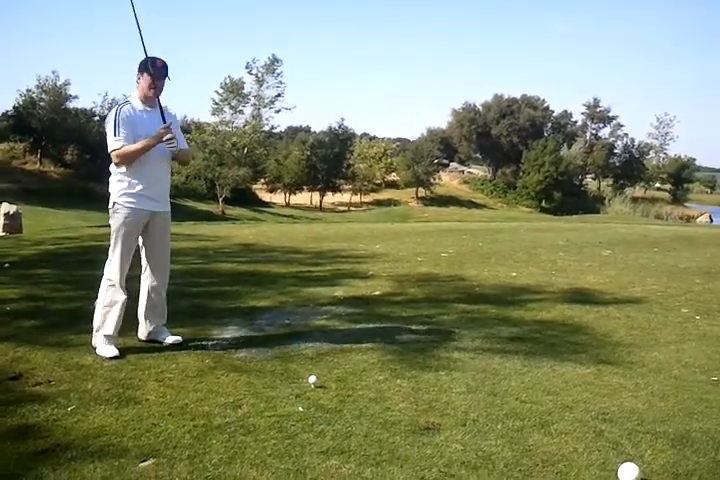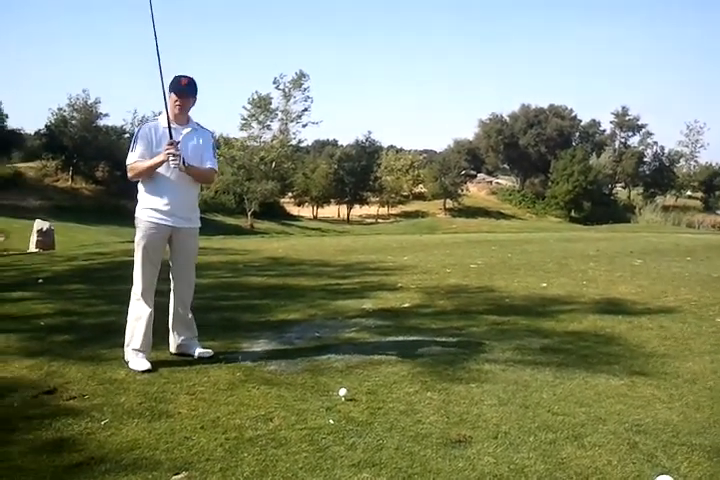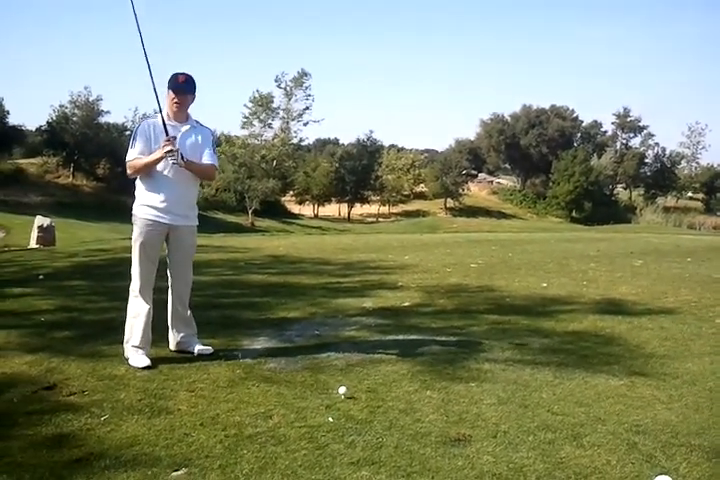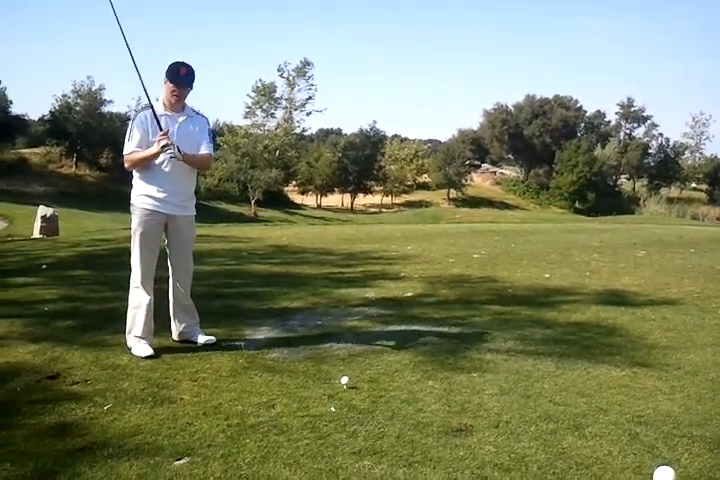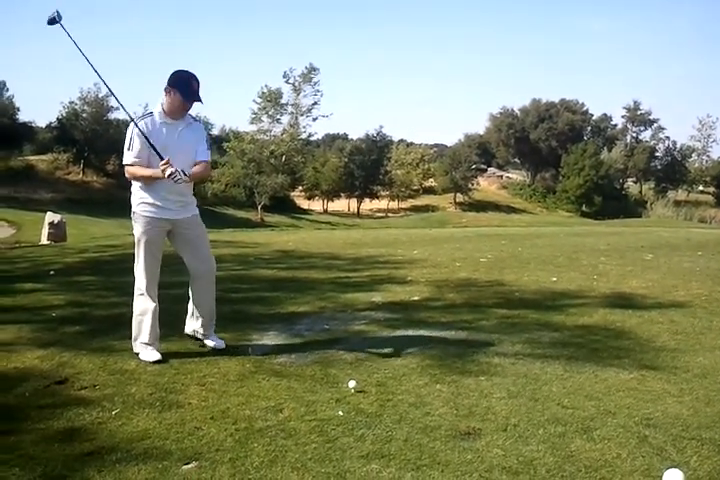
dt=0.3s
person 1, frame 1
left shoulder: (168, 116)
right shoulder: (123, 112)
left elbow: (185, 158)
right elbow: (120, 156)
left wrist: (175, 147)
right wrist: (153, 140)
left hip: (160, 204)
right hip: (128, 202)
left knee: (158, 268)
right knee: (117, 270)
left ankle: (152, 327)
right ankle: (103, 335)
person 1, frame 2
left shoulder: (204, 136)
right shoulder: (149, 129)
left elbow: (210, 177)
right elbow: (132, 171)
left wrist: (185, 166)
right wrist: (161, 158)
left hip: (187, 220)
right hip: (152, 217)
left knee: (184, 284)
right knee: (144, 285)
left ankle: (183, 340)
right ankle: (136, 349)
person 1, frame 3
left shoulder: (203, 133)
right shoulder: (147, 127)
left elbow: (211, 173)
right elbow: (132, 168)
left wrist: (184, 161)
right wrist: (159, 155)
left hip: (185, 218)
right hip: (149, 214)
left knee: (182, 281)
right knee: (142, 282)
left ankle: (183, 337)
right ankle: (135, 346)
person 1, frame 4
left shoulder: (200, 121)
right shoulder: (143, 117)
left elbow: (207, 162)
right elbow: (129, 161)
left wrist: (181, 155)
right wrist: (155, 150)
left hip: (183, 207)
right hip: (148, 205)
left knee: (183, 271)
right knee: (143, 273)
left ankle: (185, 328)
right ankle: (137, 336)
person 1, frame 5
left shoulder: (196, 127)
right shoulder: (143, 125)
left elbow: (205, 168)
right elbow: (130, 171)
left wrist: (186, 175)
right wrist: (158, 173)
left hip: (185, 210)
right hip: (149, 211)
left knee: (205, 267)
right knee: (147, 279)
left ankle: (201, 327)
right ankle: (144, 342)
